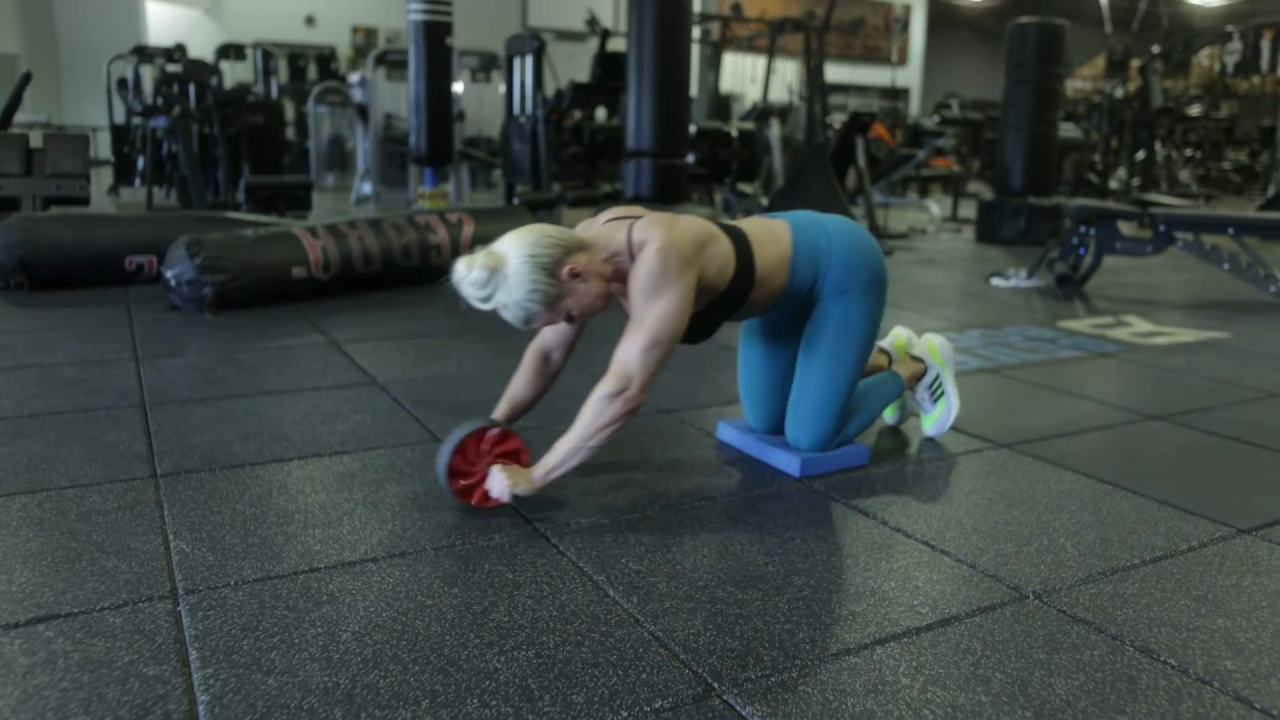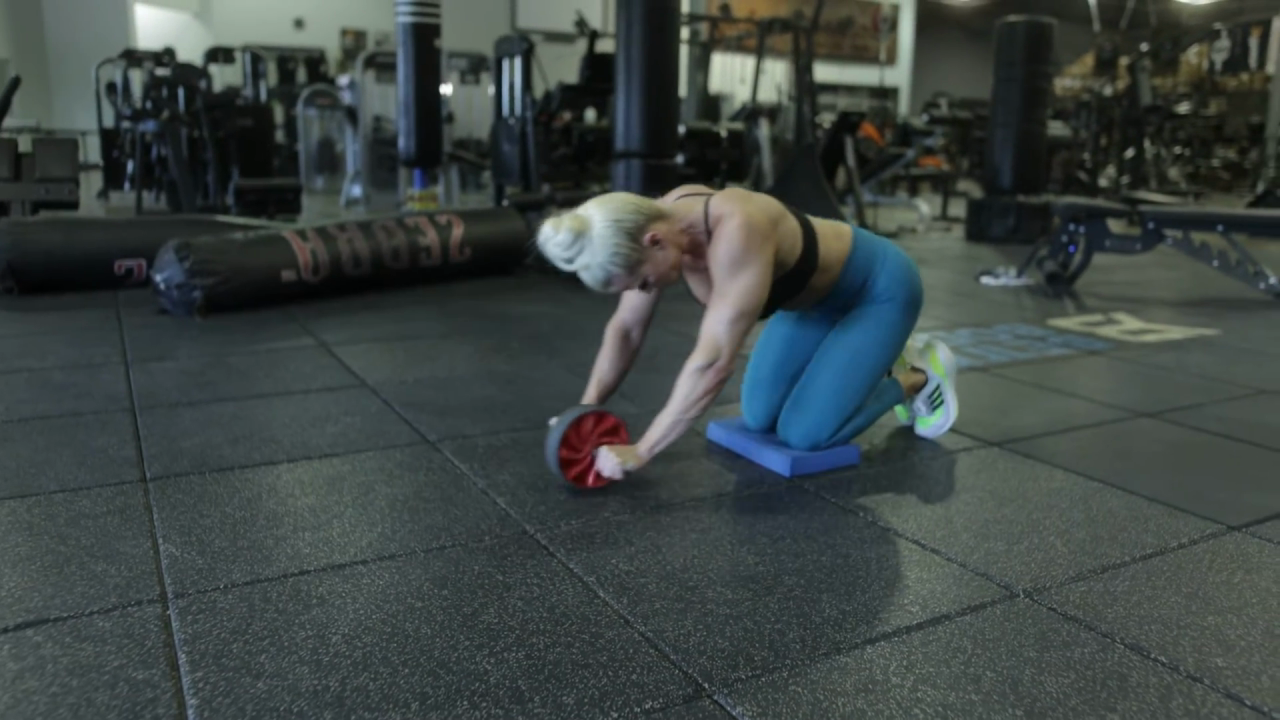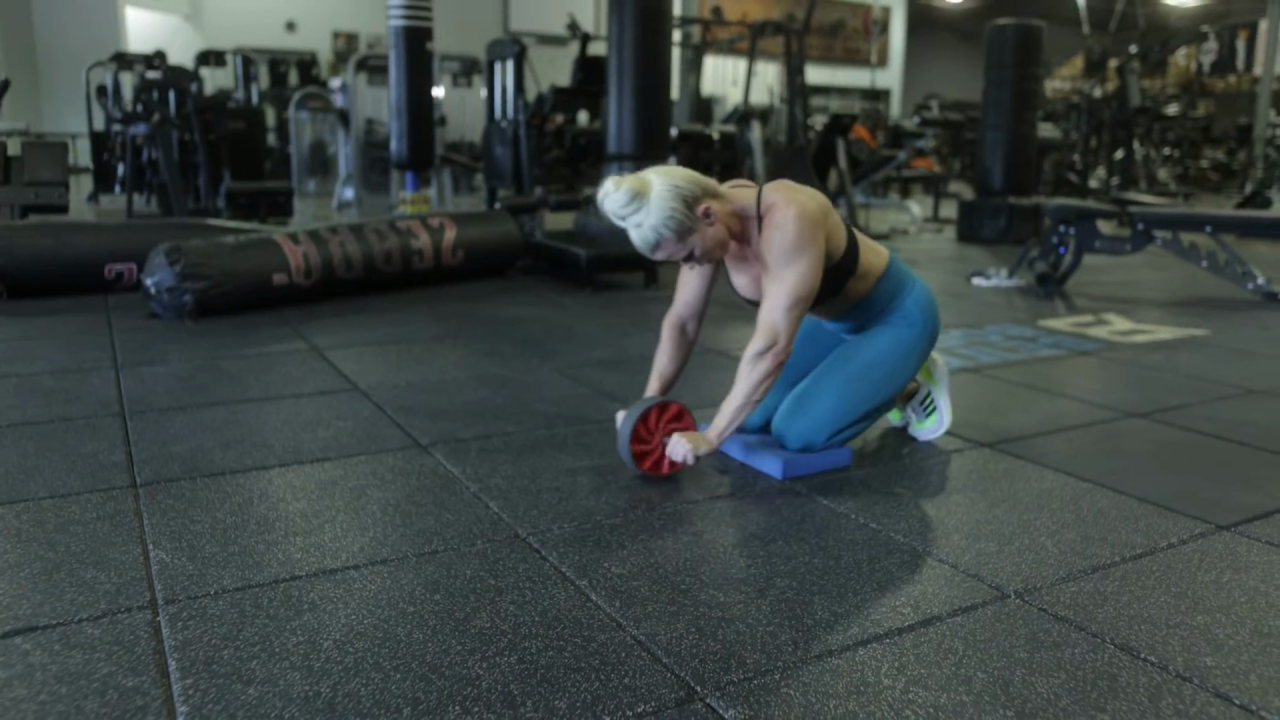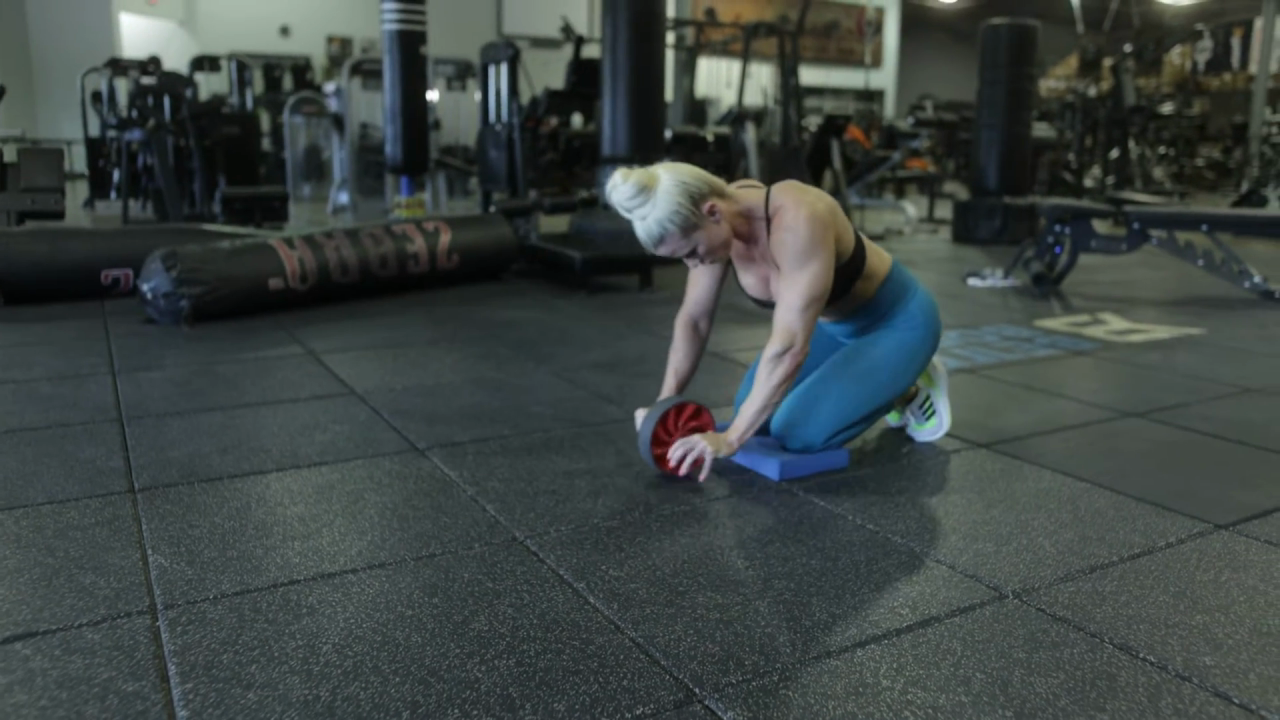
dt=0.3s
person 1, frame 1
left shoulder: (656, 259)
right shoulder: (582, 244)
left elbow: (622, 393)
right elbow: (547, 351)
left wrist: (533, 478)
right wrist: (494, 428)
left hip: (842, 269)
right hip: (786, 271)
left knee: (810, 437)
right knee: (764, 424)
left ankle: (917, 370)
right ankle: (884, 357)
person 1, frame 2
left shoulder: (737, 233)
right shoulder: (656, 224)
left elbow: (713, 363)
right elbow: (625, 330)
left wrist: (640, 451)
right wrist: (586, 410)
left hip: (879, 287)
right hip: (821, 293)
left knee: (804, 434)
right knee: (759, 421)
left ankle: (914, 379)
right ankle: (881, 361)
person 1, frame 3
left shoulder: (789, 219)
right shoulder: (711, 214)
left elbow: (772, 346)
right elbow: (681, 320)
left wrist: (711, 437)
left hip: (897, 318)
left knee: (796, 434)
right knee: (750, 418)
left ankle: (908, 387)
right ankle: (879, 383)
person 1, frame 4
left shoulder: (798, 220)
right shoulder: (720, 215)
left elbow: (789, 347)
right elbow: (693, 320)
left wrist: (731, 439)
right wrist: (665, 403)
left hip: (898, 322)
left knee: (797, 435)
right knee: (754, 413)
left ankle: (907, 391)
right ankle: (875, 381)
